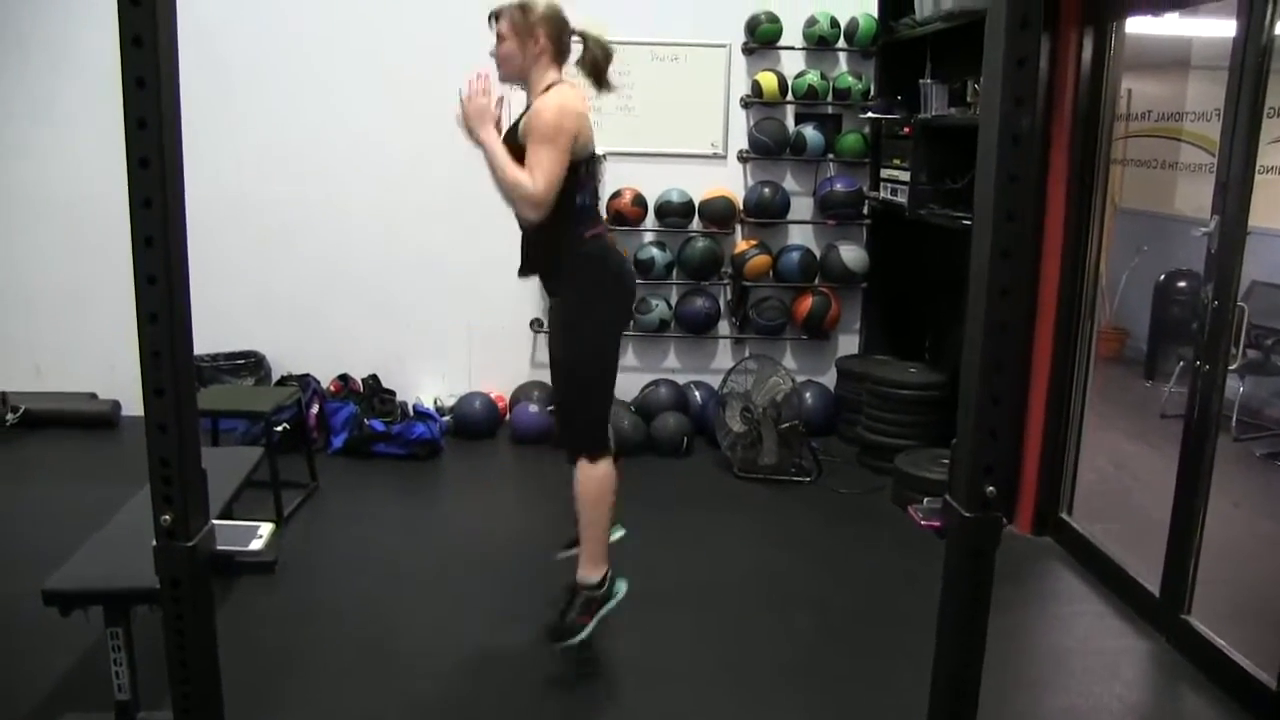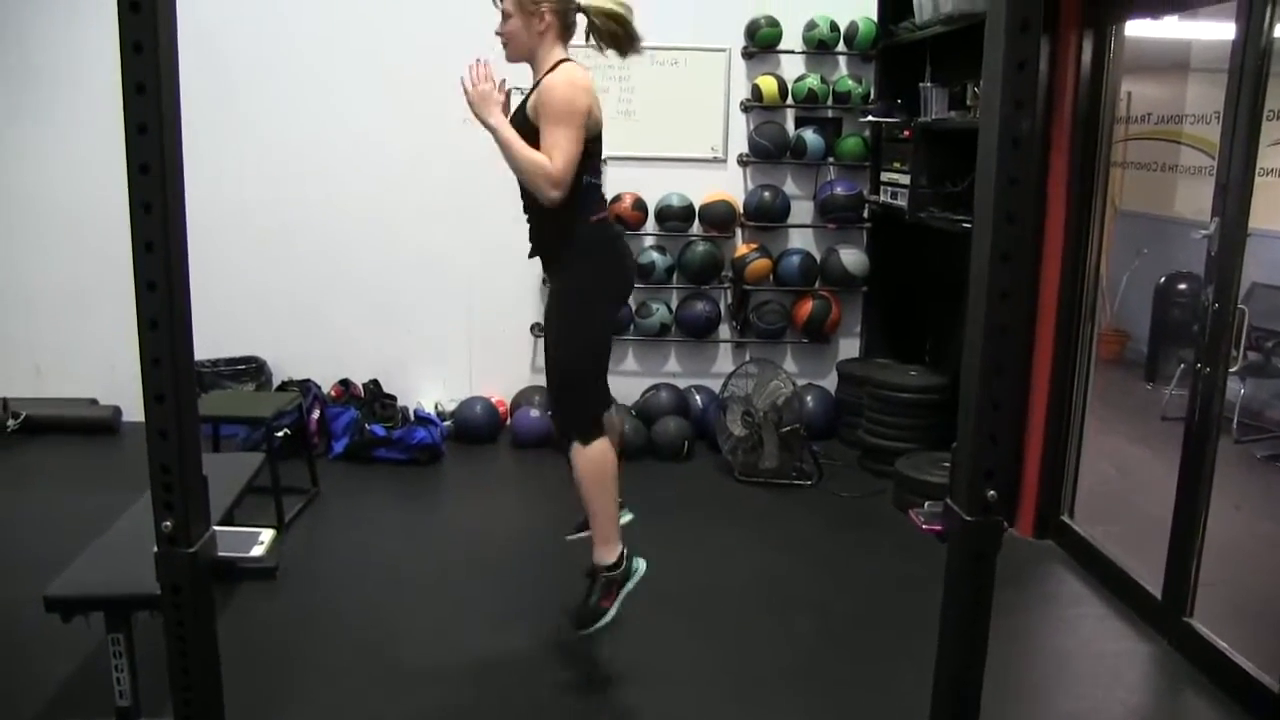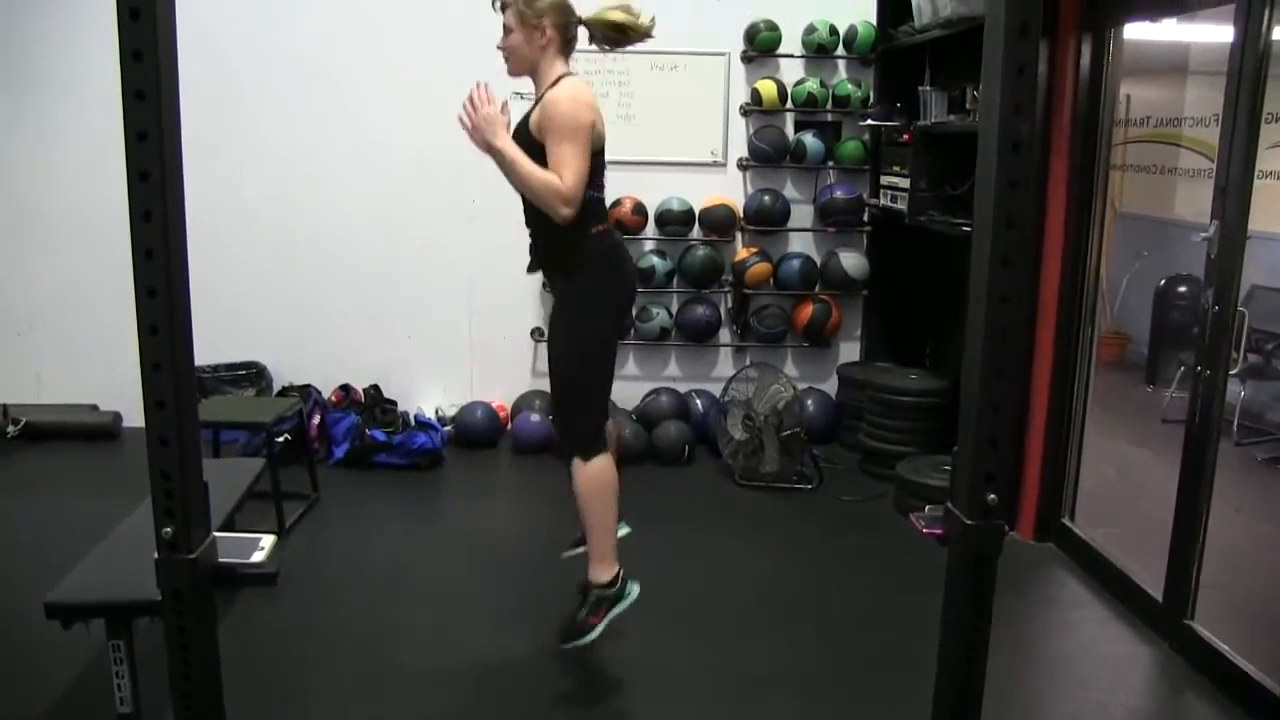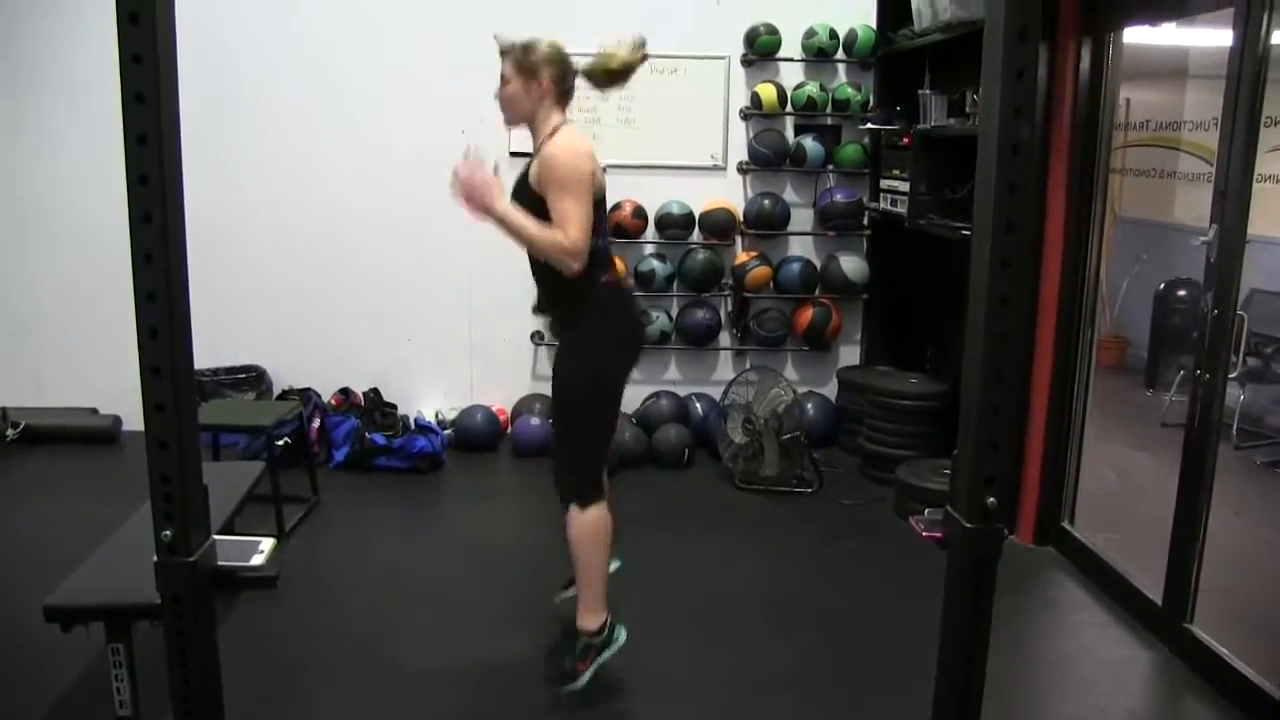
dt=0.1s
person 1, frame 1
left shoulder: (555, 105)
right shoulder: (549, 101)
left elbow: (534, 204)
right elbow: (534, 196)
left wrist: (486, 138)
right wrist: (492, 137)
left hip: (586, 281)
right hip: (581, 276)
left knee: (581, 428)
right knee: (586, 414)
left ankle: (594, 580)
right ankle: (598, 521)
person 1, frame 2
left shoulder: (564, 83)
right shoulder: (554, 81)
left elbow: (551, 183)
right elbow: (542, 174)
left wrist: (493, 120)
right wrist: (500, 118)
left hip: (588, 262)
right hip: (581, 259)
left knee: (576, 412)
right knee: (583, 395)
left ankle: (611, 562)
right ankle: (607, 504)
person 1, frame 3
left shoulder: (565, 100)
right shoulder: (552, 99)
left elbow: (563, 200)
left wrist: (497, 142)
right wrist: (500, 142)
left hip: (591, 275)
right hip: (583, 273)
left knee: (577, 428)
right knee: (583, 410)
left ankle: (605, 583)
right ankle: (603, 522)
person 1, frame 4
left shoulder: (565, 150)
right shoulder: (552, 147)
left elbow: (571, 253)
left wrist: (496, 207)
right wrist: (496, 203)
left hip: (600, 324)
right hip: (589, 319)
left knee: (576, 472)
right knee: (581, 453)
left ankle: (595, 627)
right ankle: (596, 556)
